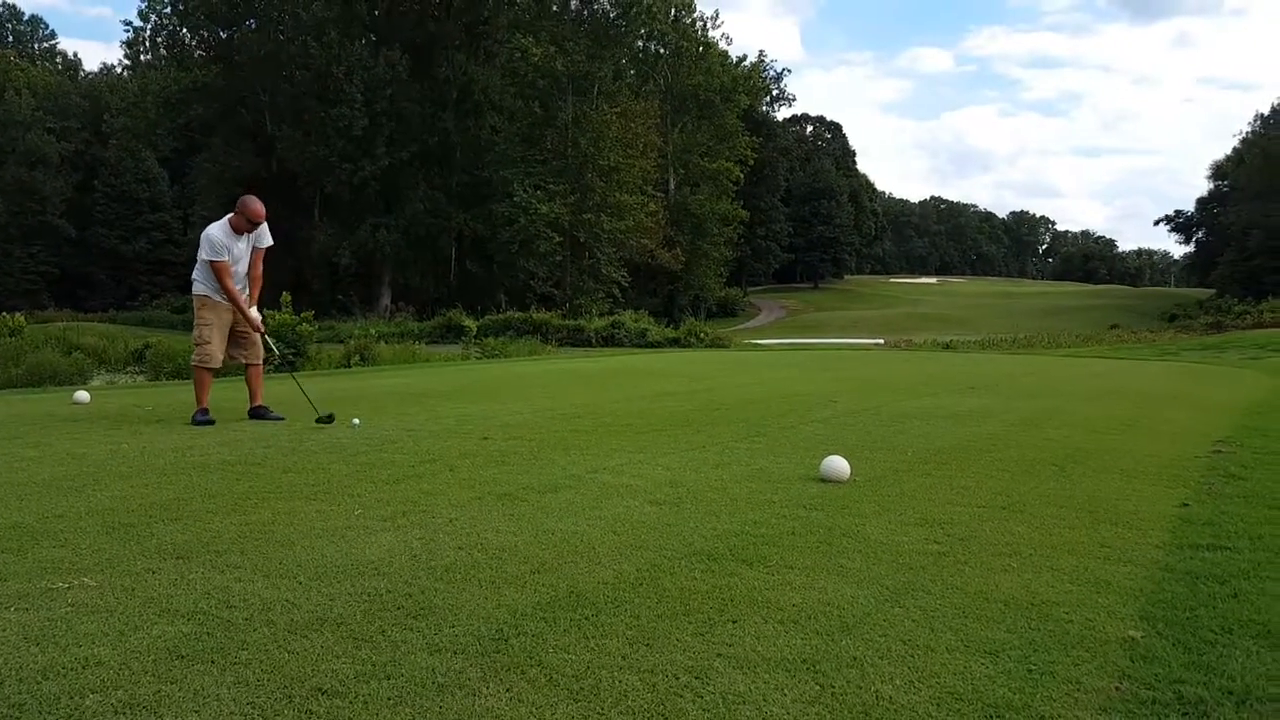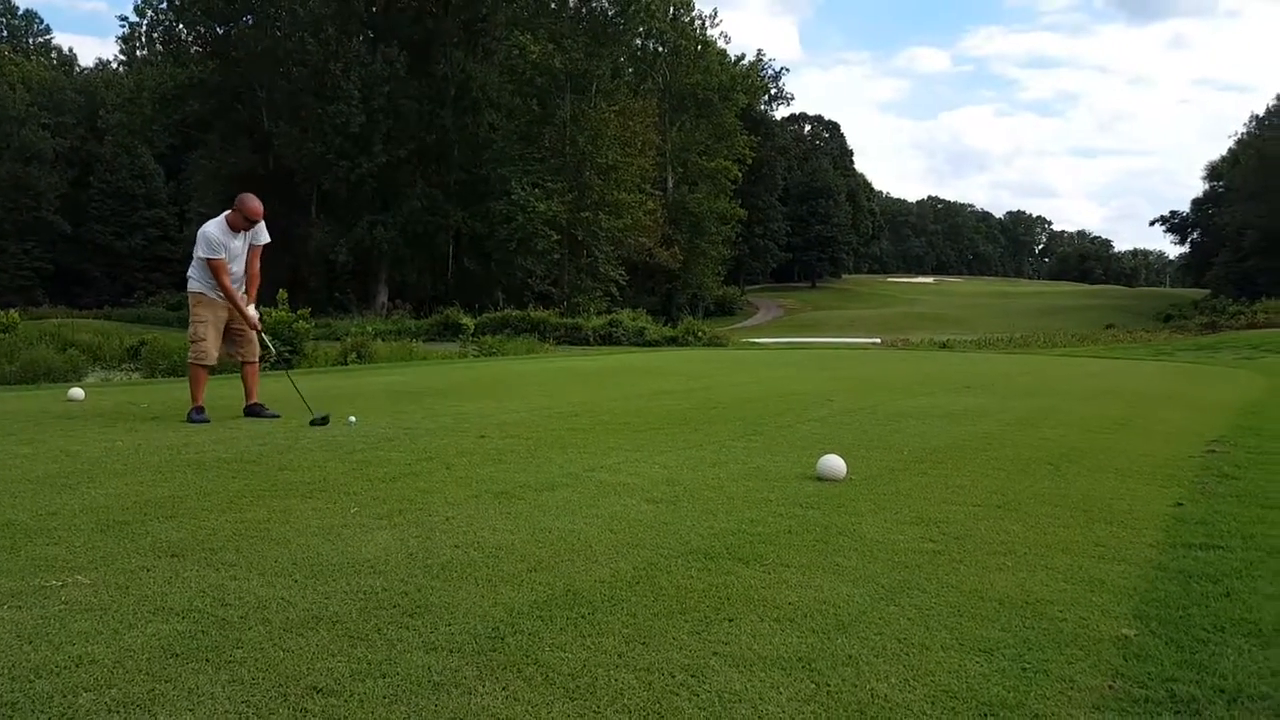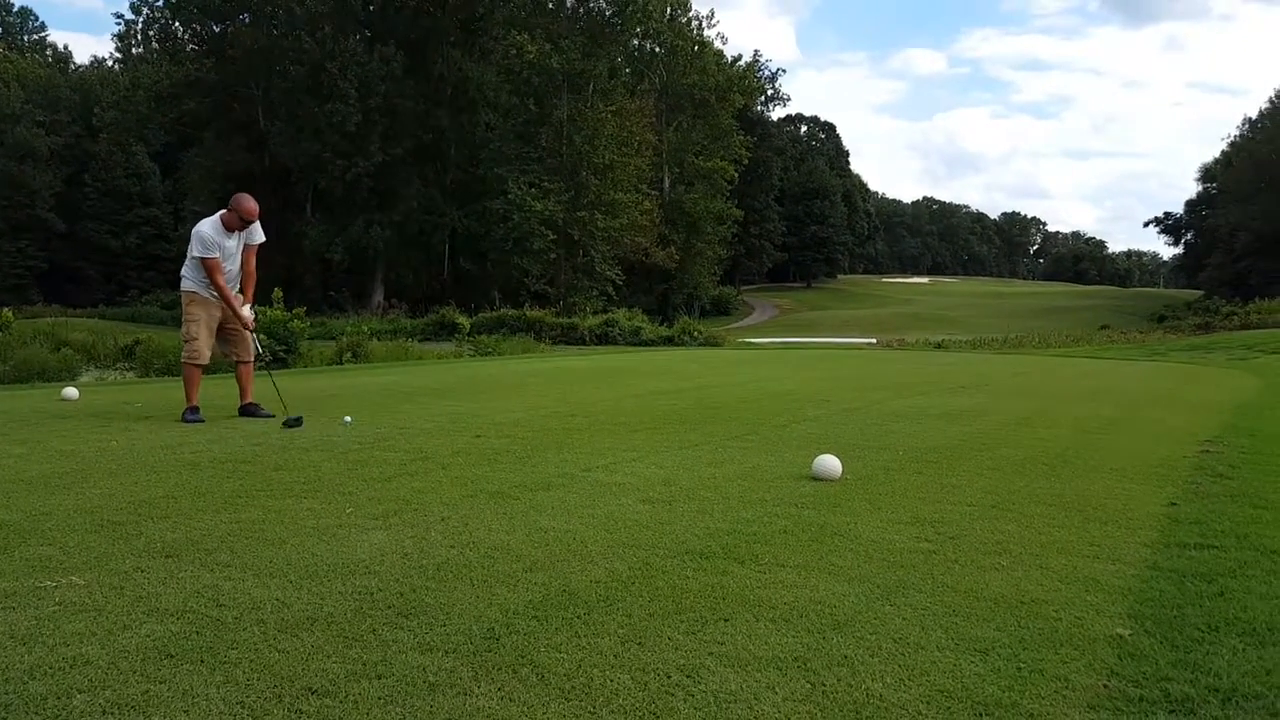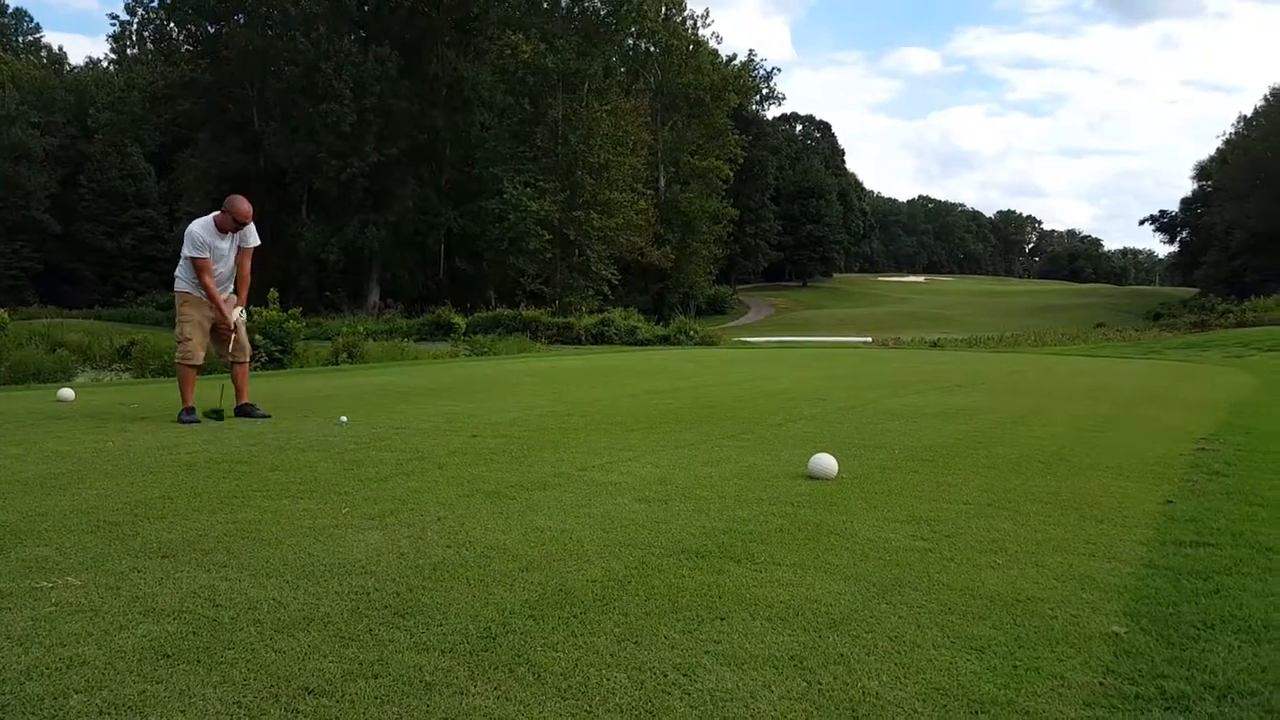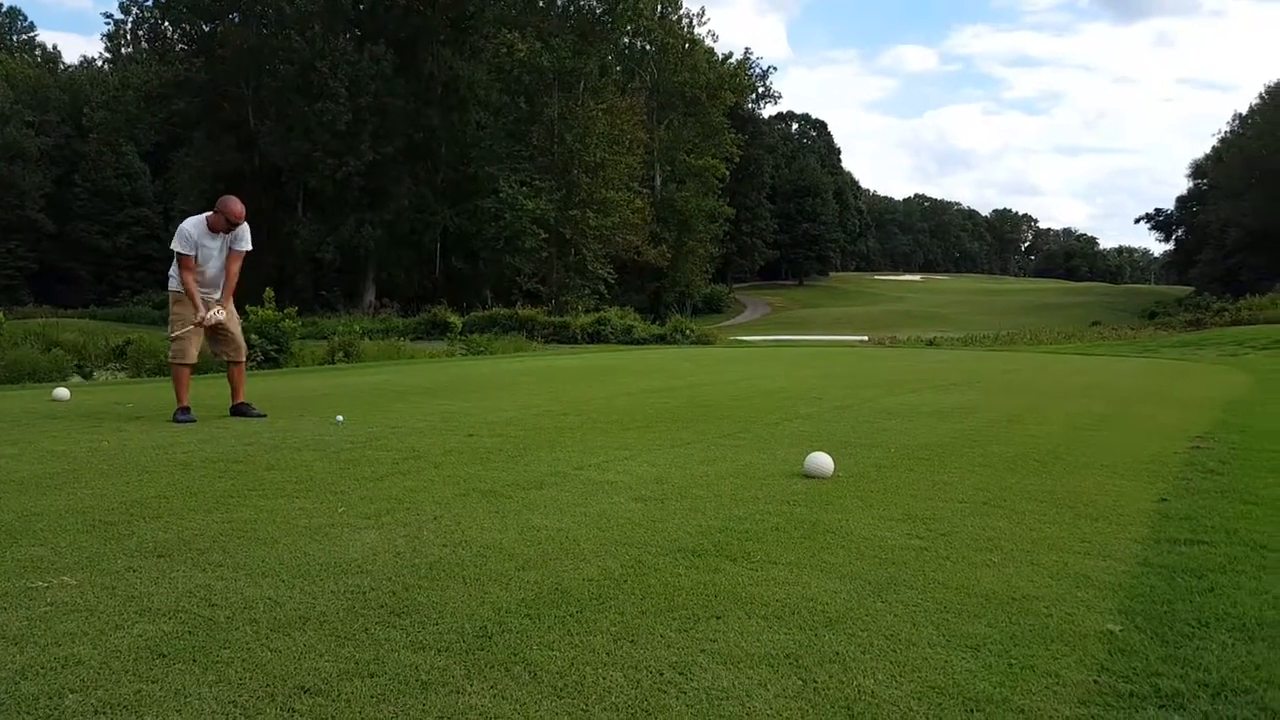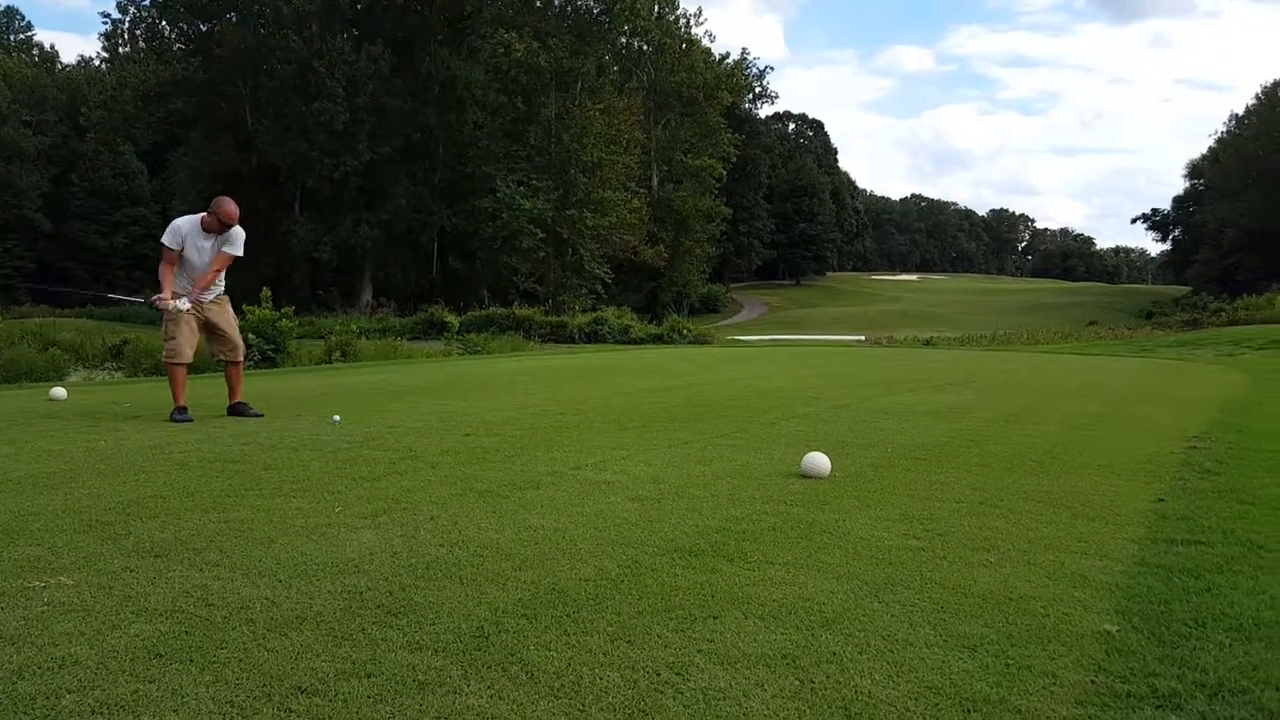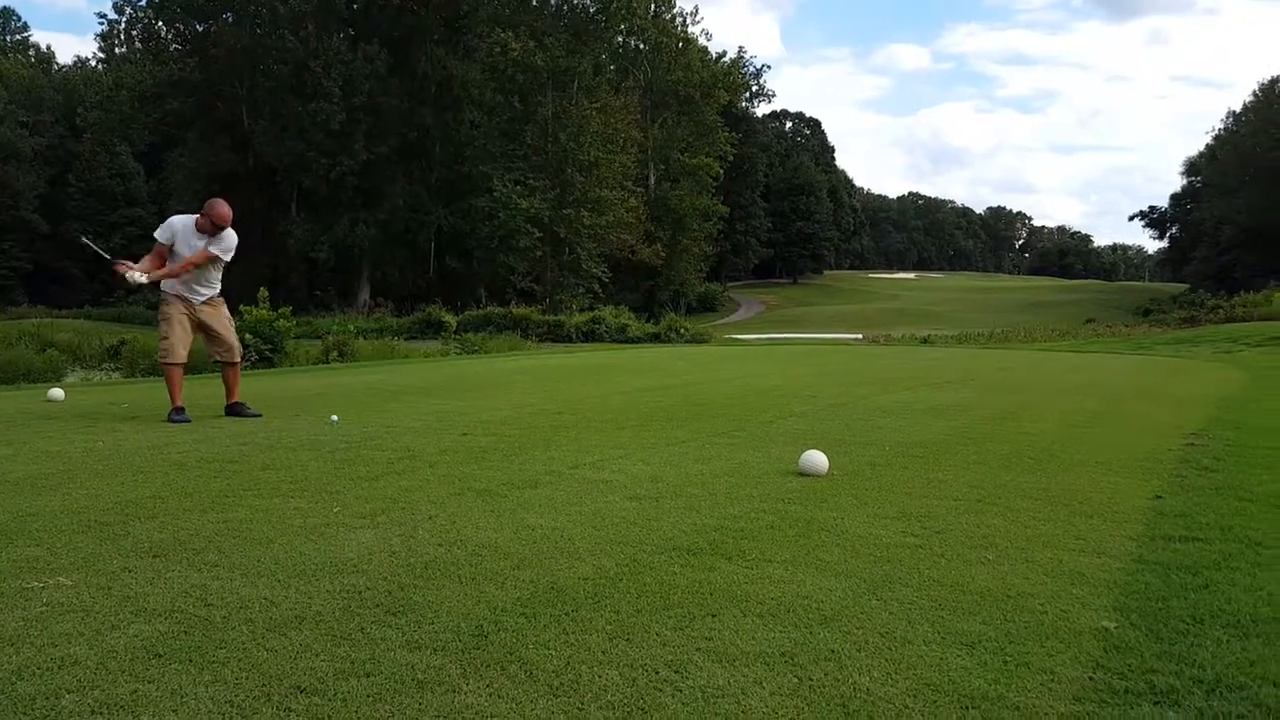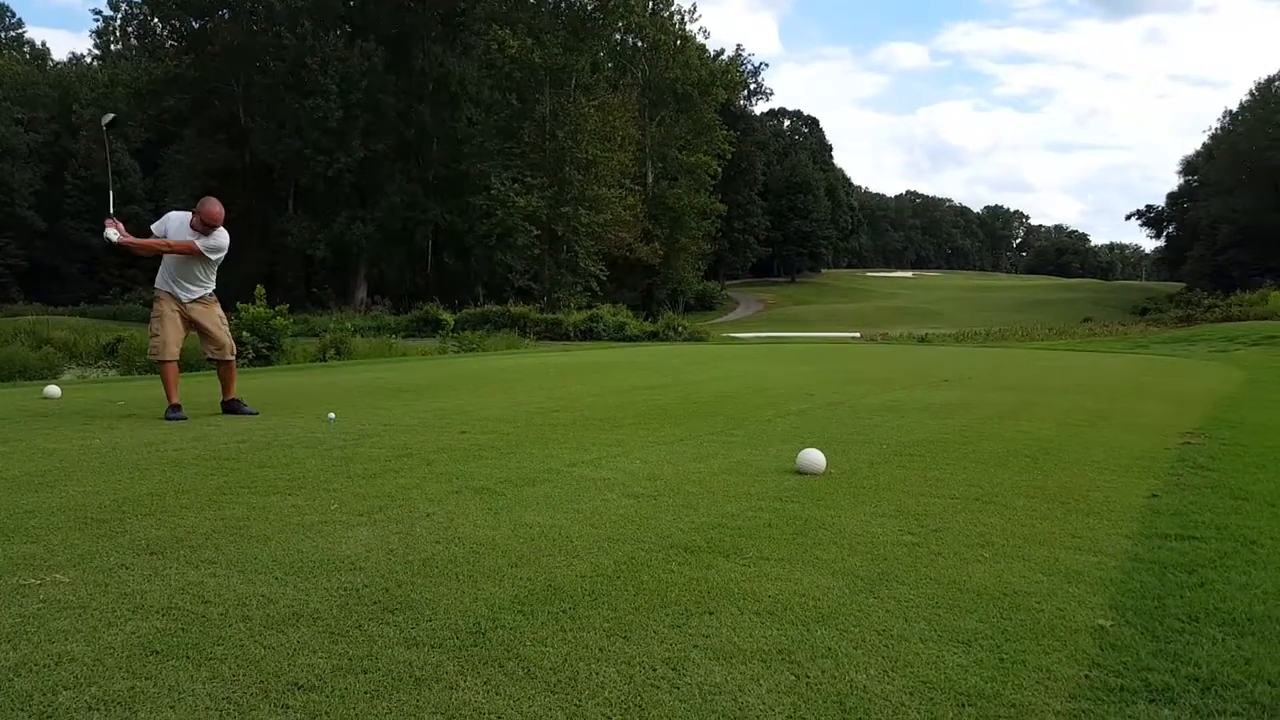
dt=0.1s
person 1, frame 1
left shoulder: (260, 229)
right shoulder: (214, 235)
left elbow: (256, 268)
right elbow: (225, 282)
left wrist: (253, 306)
right wrist: (247, 316)
left hip: (241, 296)
right hip: (211, 297)
left knee: (254, 351)
right knee: (207, 353)
left ankle: (256, 406)
right ankle: (202, 409)
person 1, frame 2
left shoulder: (257, 226)
right shoulder: (210, 233)
left elbow: (253, 265)
right elbow: (222, 279)
left wrist: (251, 304)
right wrist: (245, 314)
left hip: (237, 294)
right hip: (206, 294)
left knee: (250, 348)
right knee: (203, 351)
left ankle: (252, 404)
right ankle: (197, 407)
person 1, frame 3
left shoulder: (252, 227)
right shoulder: (205, 232)
left elbow: (249, 265)
right elbow: (215, 278)
left wrist: (247, 303)
right wrist: (237, 312)
left hip: (231, 294)
right hip: (200, 293)
left knee: (245, 347)
right knee: (196, 350)
left ankle: (247, 403)
right ankle: (191, 407)
person 1, frame 4
left shoulder: (246, 229)
right shoulder: (197, 231)
left elbow: (243, 268)
right elbow: (205, 278)
left wrist: (240, 306)
right wrist: (225, 315)
left hip: (225, 295)
right hip: (193, 294)
left knee: (241, 348)
right knee: (190, 351)
left ankle: (243, 404)
right ankle: (187, 408)
person 1, frame 5
left shoulder: (241, 231)
right shoulder: (188, 229)
left elbow: (233, 271)
right elbow: (186, 273)
left wrist: (224, 305)
right wrist: (199, 307)
left hip: (219, 296)
right hip: (187, 295)
left knee: (237, 346)
right knee: (184, 350)
left ankle: (239, 403)
right ankle: (182, 407)
person 1, frame 6
left shoulder: (236, 234)
right shoulder: (180, 227)
left elbow: (214, 270)
right elbow: (168, 264)
left wrist: (192, 296)
right wrist: (167, 292)
left hip: (215, 296)
right hip: (180, 294)
left knee: (234, 347)
right knee: (177, 350)
left ankle: (235, 403)
right ankle: (179, 406)
person 1, frame 7
left shoulder: (229, 239)
right shoulder: (175, 224)
left elbow: (190, 264)
right elbow: (156, 256)
left wrist: (150, 277)
right wrist: (137, 269)
left hip: (210, 300)
right hip: (175, 297)
left knee: (231, 347)
right knee: (173, 351)
left ankle: (233, 403)
right ankle: (178, 407)
person 1, frame 8
left shoulder: (220, 238)
right shoulder: (173, 219)
left elbow: (169, 247)
right elbow: (148, 248)
left wrist: (129, 241)
right wrist: (125, 236)
left hip: (202, 298)
right hip: (168, 294)
left knee: (224, 346)
right knee: (165, 348)
left ankle: (230, 400)
right ankle: (174, 404)
